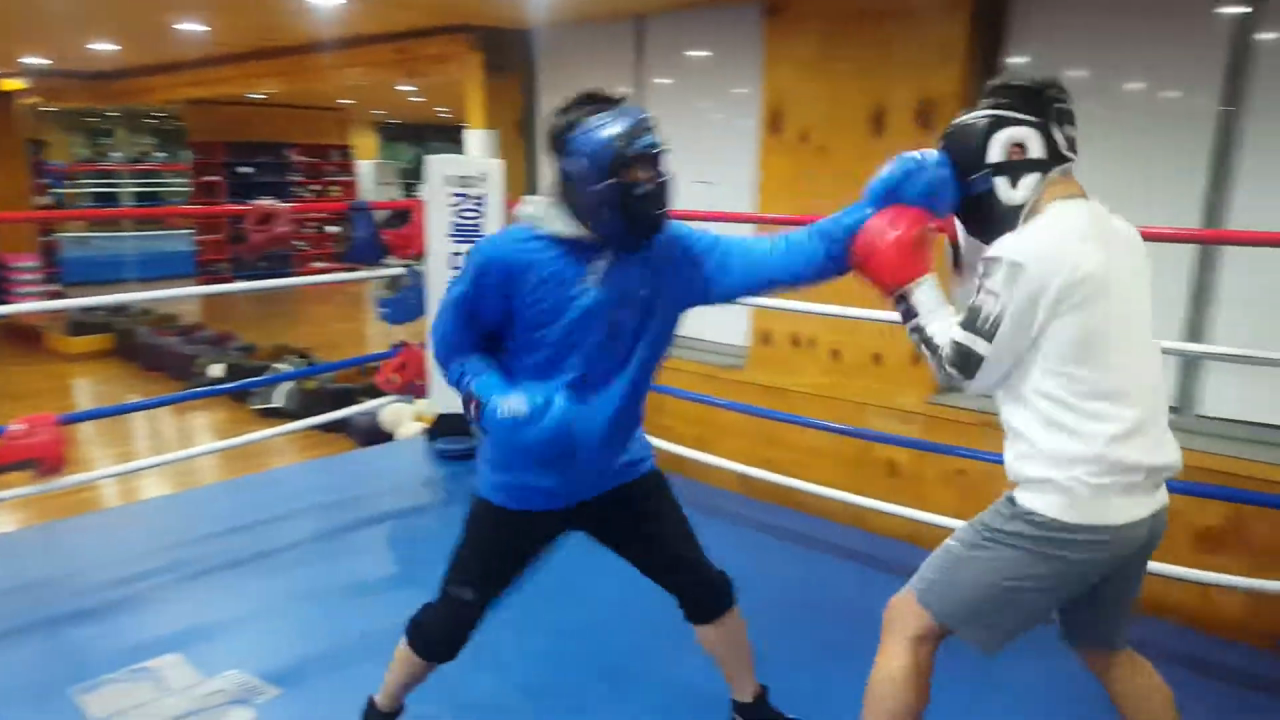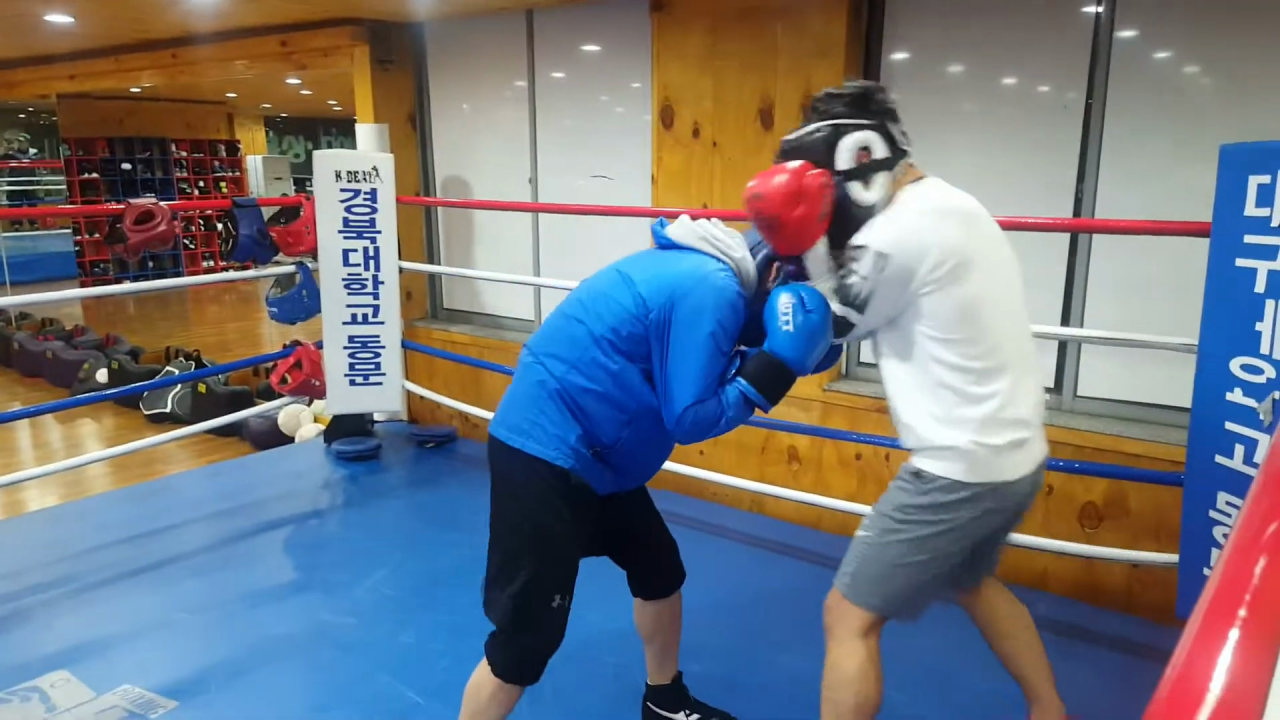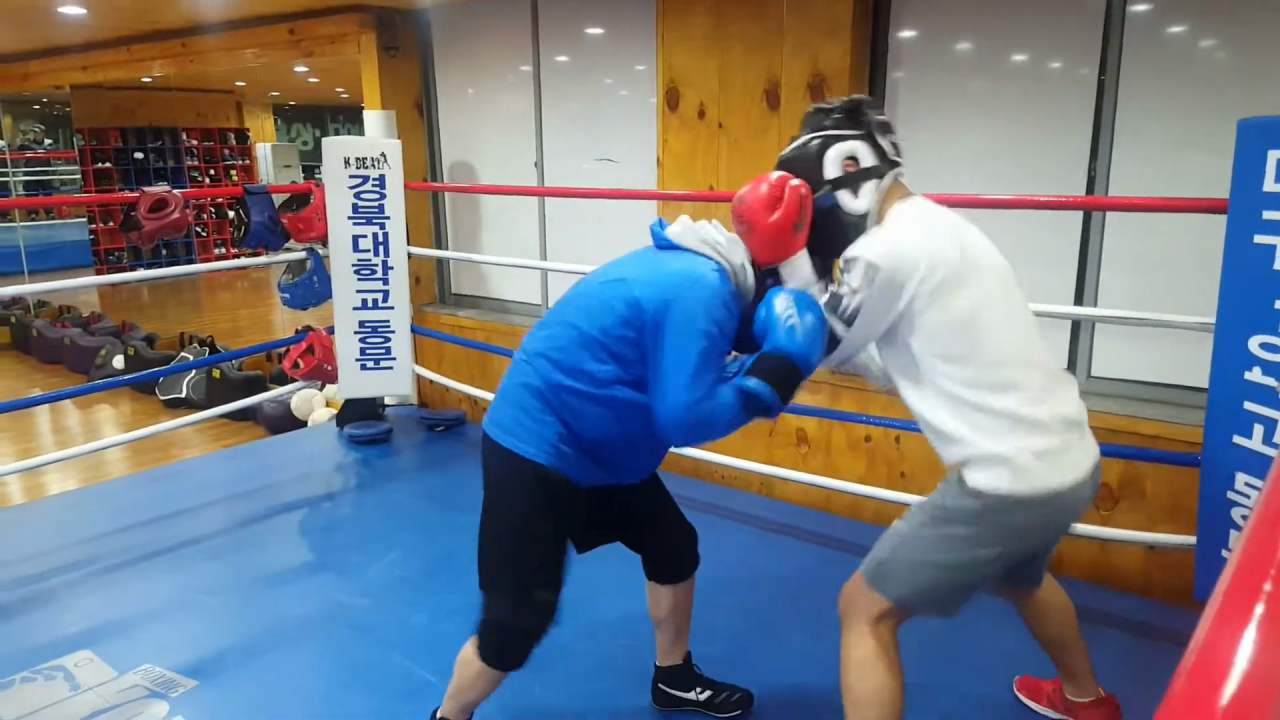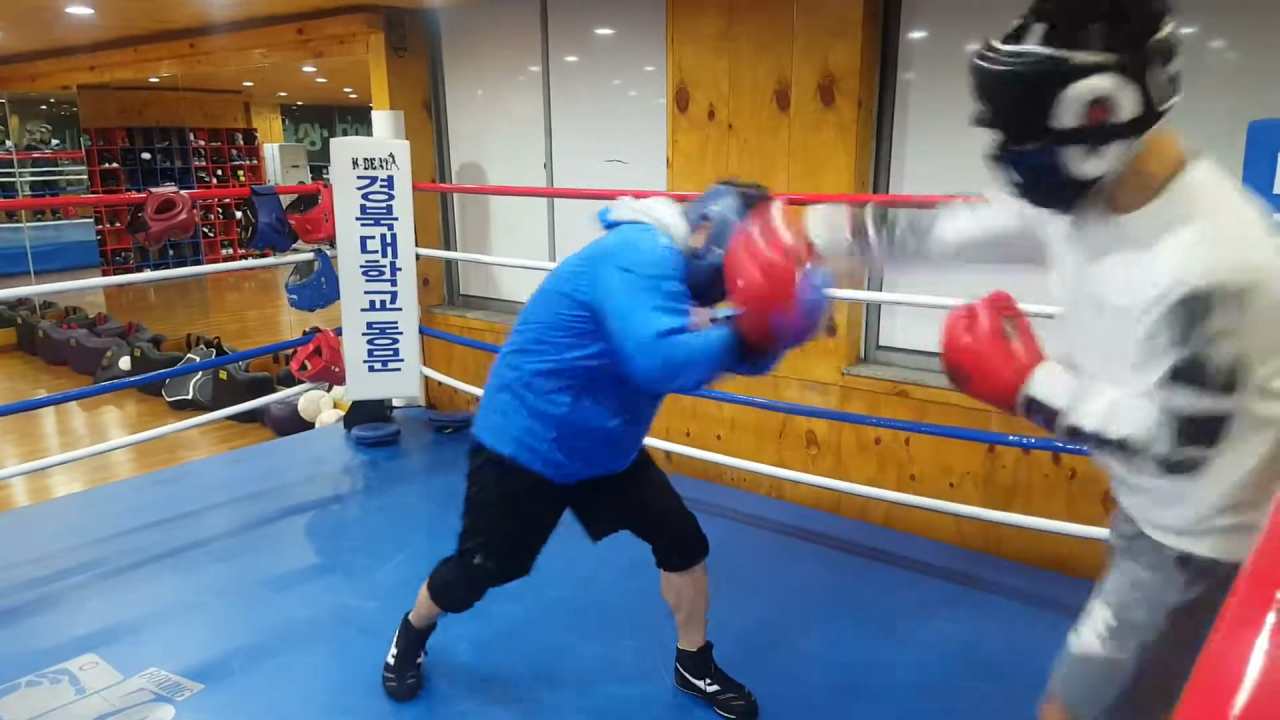
dt=0.7s
person 1, frame 1
left shoulder: (1027, 253)
right shoulder: (1115, 233)
left elbow: (967, 368)
left wrist: (912, 284)
right wrist: (976, 243)
left hip: (1063, 512)
right hip: (1138, 504)
left knee: (909, 625)
right knee: (1105, 650)
person 1, frame 2
left shoulder: (893, 238)
right shoulder: (957, 206)
left elbow: (833, 322)
left wrist: (804, 242)
right wrist: (816, 244)
left hip: (959, 470)
right hip: (1016, 458)
left knee: (849, 619)
right knee: (973, 583)
person 1, frame 3
left shoulder: (890, 251)
right shoulder: (938, 229)
left elbow: (828, 347)
left wrist: (787, 257)
left hip: (1014, 481)
right hip: (1064, 463)
left knee: (864, 612)
right knee: (1019, 576)
person 1, frame 4
left shoulder: (1207, 264)
right shoulder: (1089, 196)
left elbow: (1176, 444)
right elbow: (973, 229)
left wrist: (1026, 384)
left hip: (1207, 539)
right hip: (1156, 512)
person 2, frame 1
left shoulder: (666, 246)
right shoulder: (509, 254)
left elbow: (776, 262)
right elbow: (454, 345)
left wrist: (875, 205)
right wrist: (498, 401)
left hip: (614, 468)
right hip: (521, 481)
left knee: (704, 587)
right knee: (451, 620)
person 2, frame 2
left shoulder: (699, 271)
right shoulder: (714, 288)
left elbow: (697, 384)
right elbow: (689, 418)
left wrist: (770, 356)
right wrist: (777, 365)
left hip: (595, 457)
right hip: (546, 455)
left knee: (660, 569)
right knee: (529, 631)
person 2, frame 3
left shoulder: (694, 271)
right shoulder: (700, 288)
left elbow: (675, 395)
right elbow: (681, 420)
left wrist: (762, 373)
right wrist: (775, 372)
right hip: (536, 450)
left knee: (675, 548)
right knee: (519, 622)
person 2, frame 4
left shoulder: (663, 257)
right shoulder: (644, 257)
left elbow: (662, 353)
right elbow: (661, 362)
left wrist: (733, 340)
right wrist: (755, 335)
left hip: (602, 441)
right hip: (525, 443)
left knee: (683, 541)
right knee: (473, 574)
left ankle: (694, 665)
right ankle: (410, 636)
